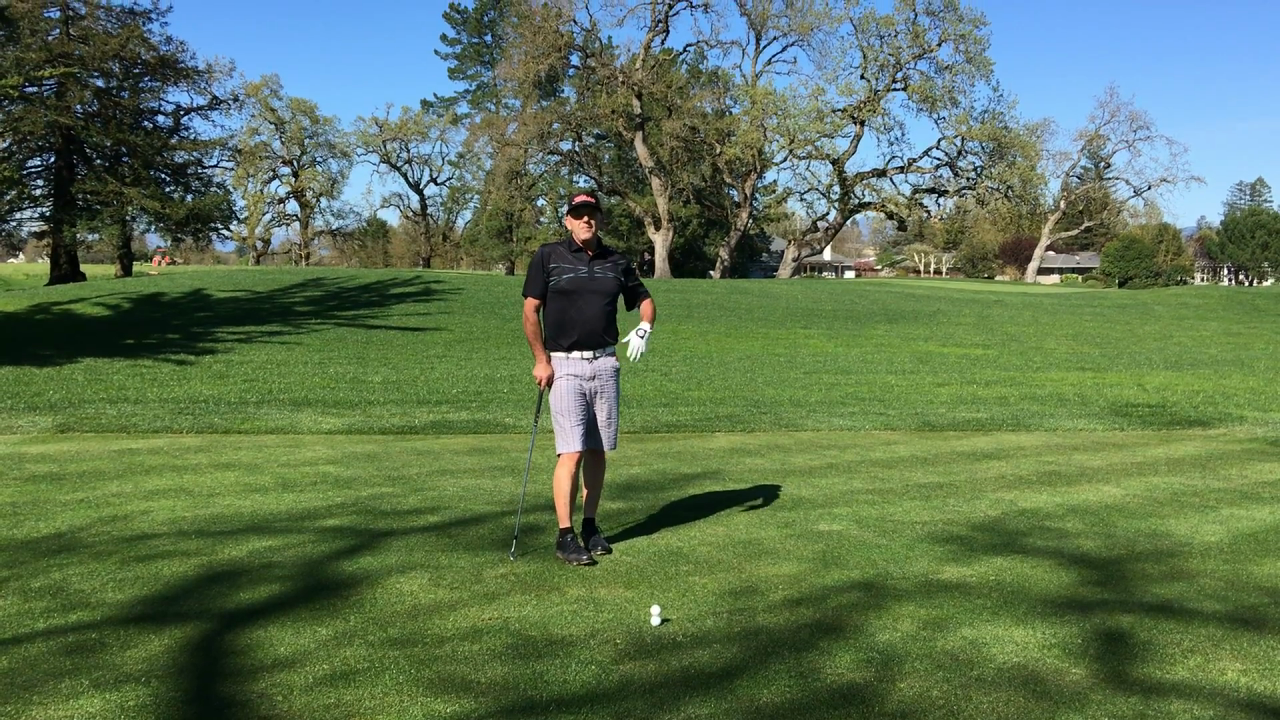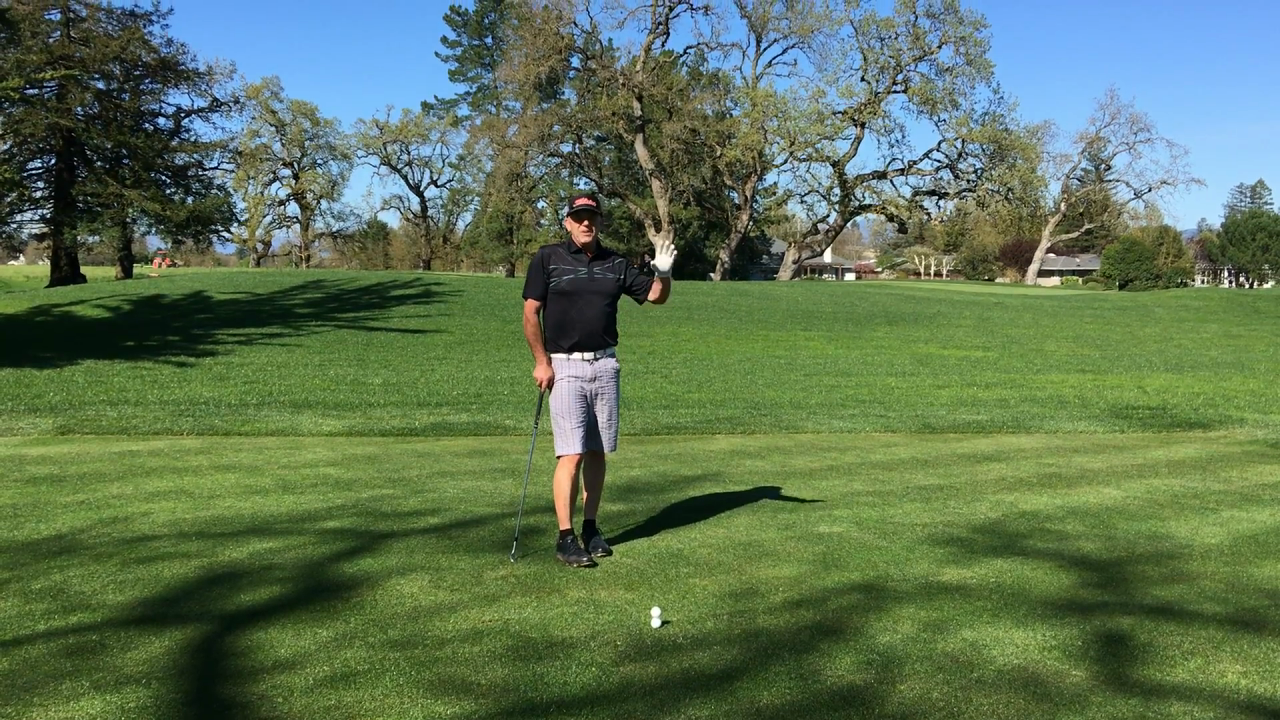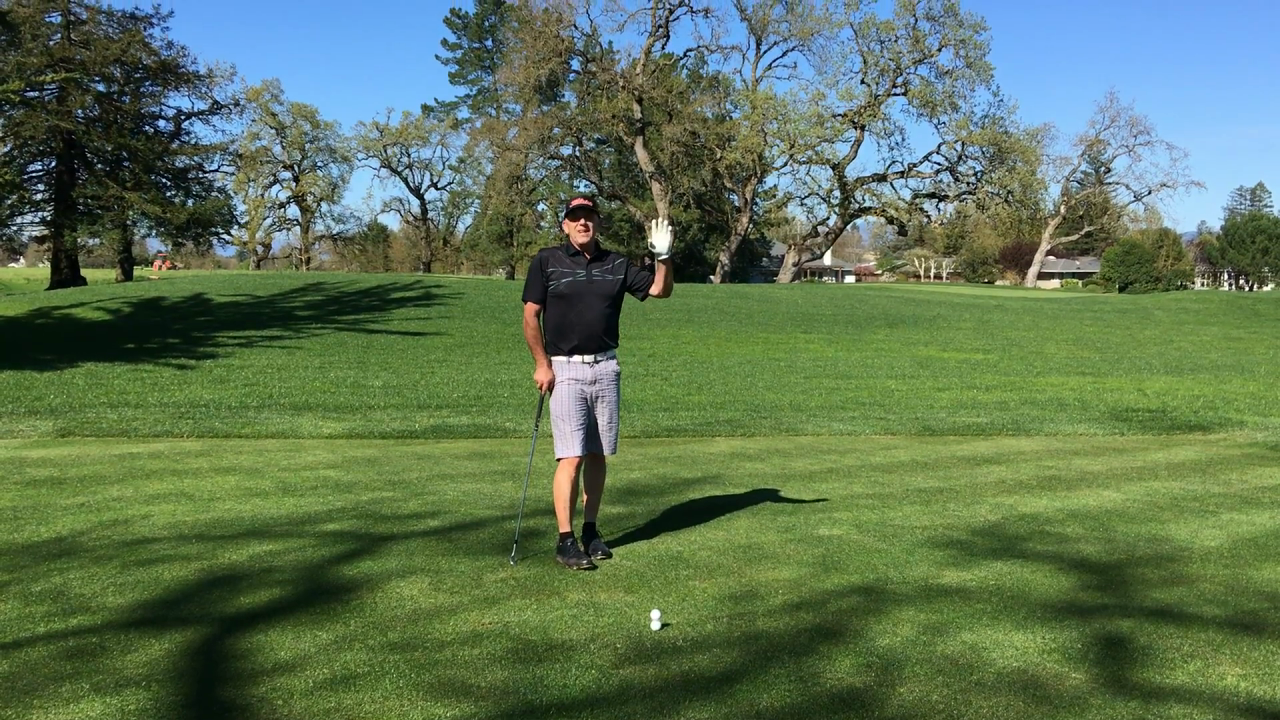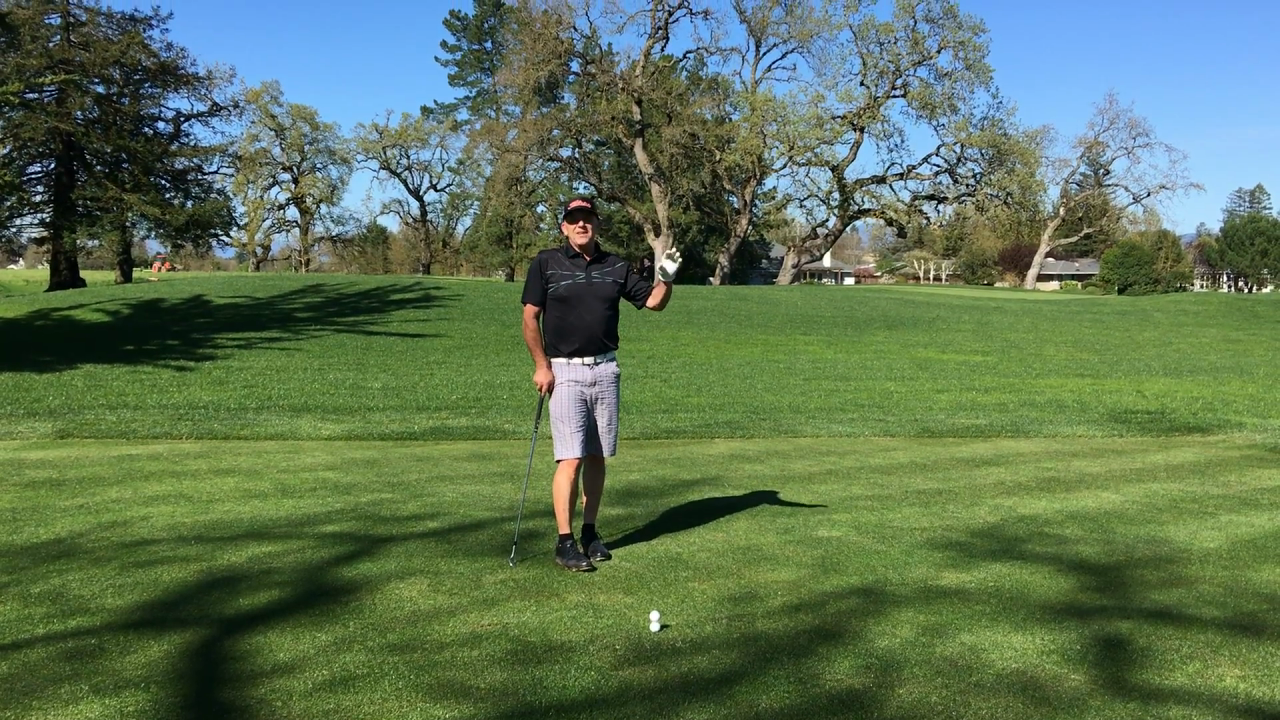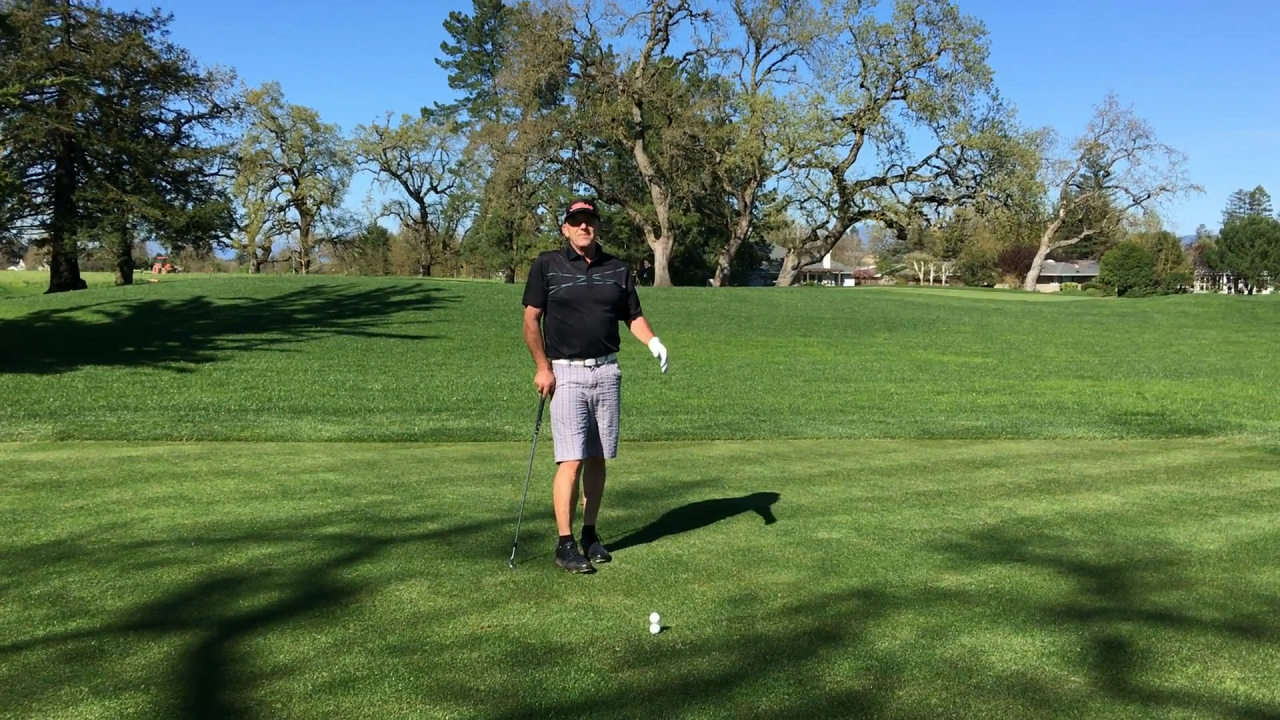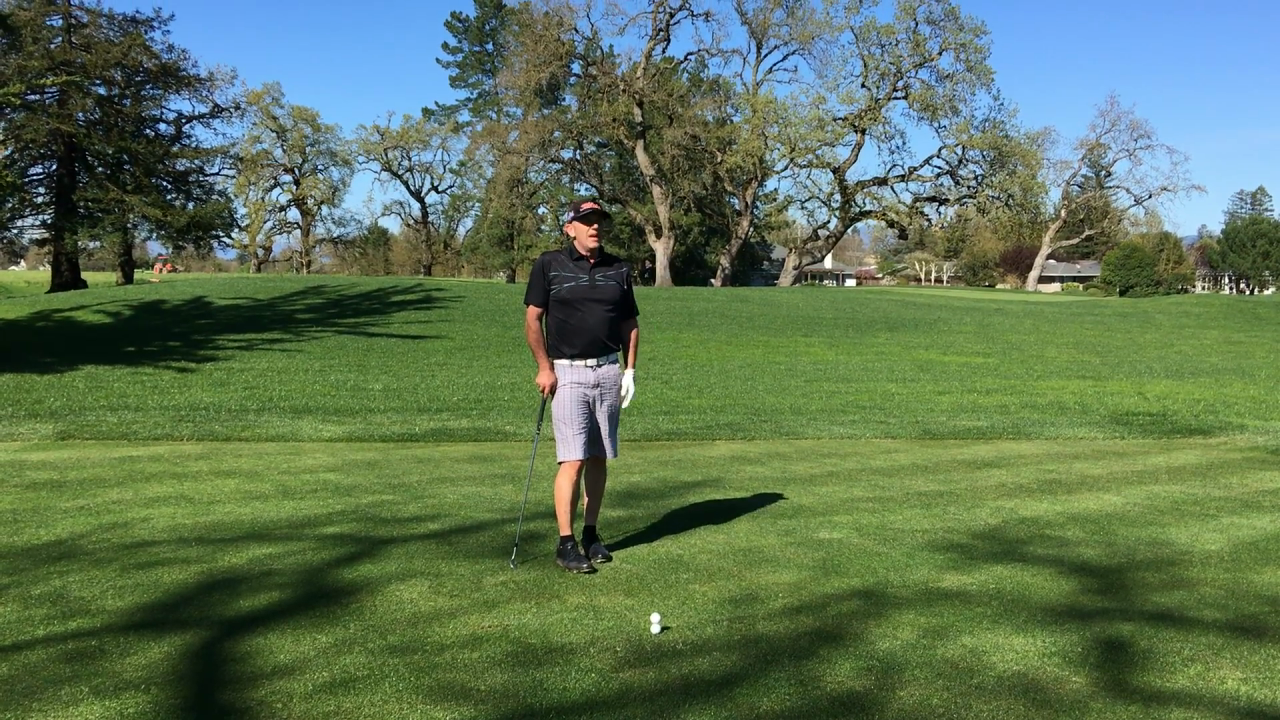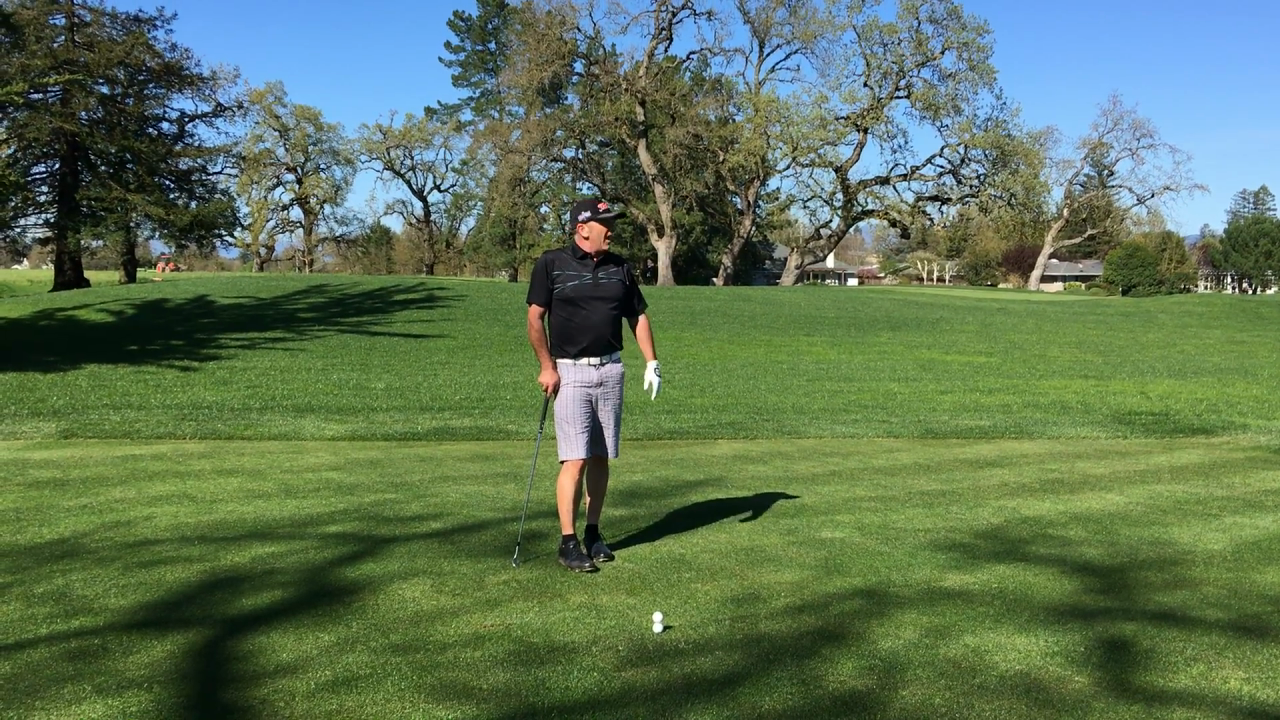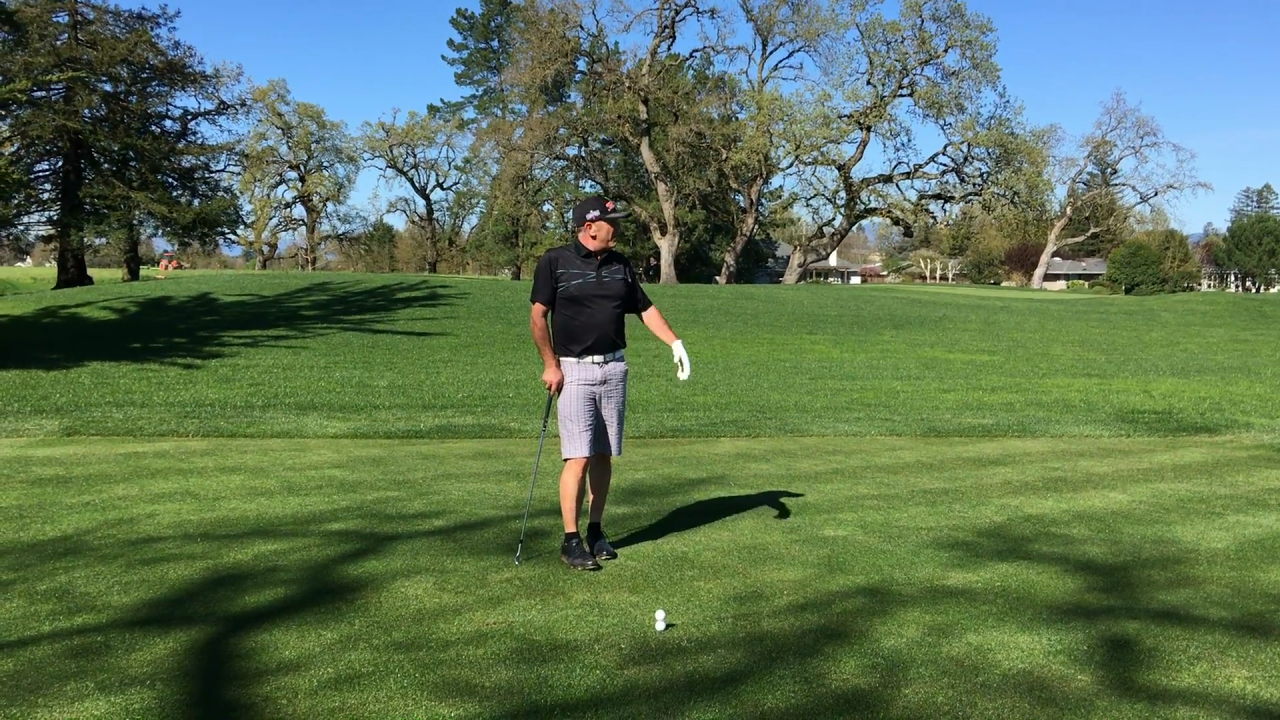
dt=0.2s
person 1, frame 1
left shoulder: (617, 261)
right shoulder: (548, 256)
left elbow: (643, 299)
right elbow: (530, 310)
left wrist: (644, 329)
right wrist: (541, 359)
left hip: (605, 363)
right hip: (565, 365)
left knee: (598, 450)
right knee: (571, 452)
left ankle: (590, 526)
right ankle: (565, 535)
person 1, frame 2
left shoulder: (616, 263)
right shoulder: (548, 257)
left elbow: (657, 294)
right elbow: (530, 312)
left wrist: (663, 270)
right wrist: (542, 361)
left hip: (606, 365)
right hip: (565, 366)
left knee: (598, 451)
right knee: (572, 454)
left ankle: (591, 527)
right ankle: (566, 537)
person 1, frame 3
left shoulder: (617, 264)
right shoulder: (547, 260)
left elbow: (660, 289)
right elbow: (530, 315)
left wrist: (662, 256)
right wrist: (542, 363)
left hip: (606, 367)
right hip: (565, 368)
left knee: (598, 454)
right knee: (571, 456)
left ankle: (590, 530)
right ankle: (566, 540)
person 1, frame 4
left shoulder: (617, 267)
right shoulder: (546, 263)
left elbow: (651, 301)
right elbow: (530, 317)
left wrist: (666, 278)
right wrist: (542, 365)
left hip: (606, 369)
right hip: (565, 371)
left knee: (598, 456)
right knee: (571, 458)
left ankle: (589, 532)
right ankle: (564, 541)
person 1, frame 5
left shoulder: (619, 269)
right shoulder: (547, 264)
left elbow: (634, 318)
right elbow: (532, 318)
left wrist: (654, 342)
right wrist: (542, 367)
left hip: (607, 372)
right hip: (567, 373)
left knee: (599, 459)
right knee: (572, 460)
left ankle: (590, 533)
right ankle: (565, 544)
person 1, frame 6
left shoulder: (618, 268)
right shoulder: (549, 264)
left elbow: (630, 322)
right elbow: (533, 318)
left wrist: (630, 370)
right wrist: (544, 367)
left hip: (608, 371)
right hip: (567, 372)
left knee: (598, 458)
right knee: (572, 460)
left ankle: (590, 534)
right ankle: (565, 543)
person 1, frame 7
left shoulder: (620, 267)
right shoulder: (552, 263)
left elbow: (638, 316)
right elbow: (535, 318)
left wrist: (652, 362)
right wrist: (547, 367)
left hip: (611, 370)
right hip: (571, 372)
left knee: (601, 458)
right knee: (575, 460)
left ankle: (593, 533)
right ankle: (568, 541)
person 1, frame 8
left shoulder: (620, 265)
right shoulder: (555, 261)
left elbow: (645, 308)
right elbow: (538, 315)
left wrist: (675, 343)
right wrist: (550, 365)
left hip: (613, 368)
right hip: (573, 370)
left knee: (603, 456)
right knee: (577, 458)
left ankle: (595, 531)
right ankle: (570, 539)
